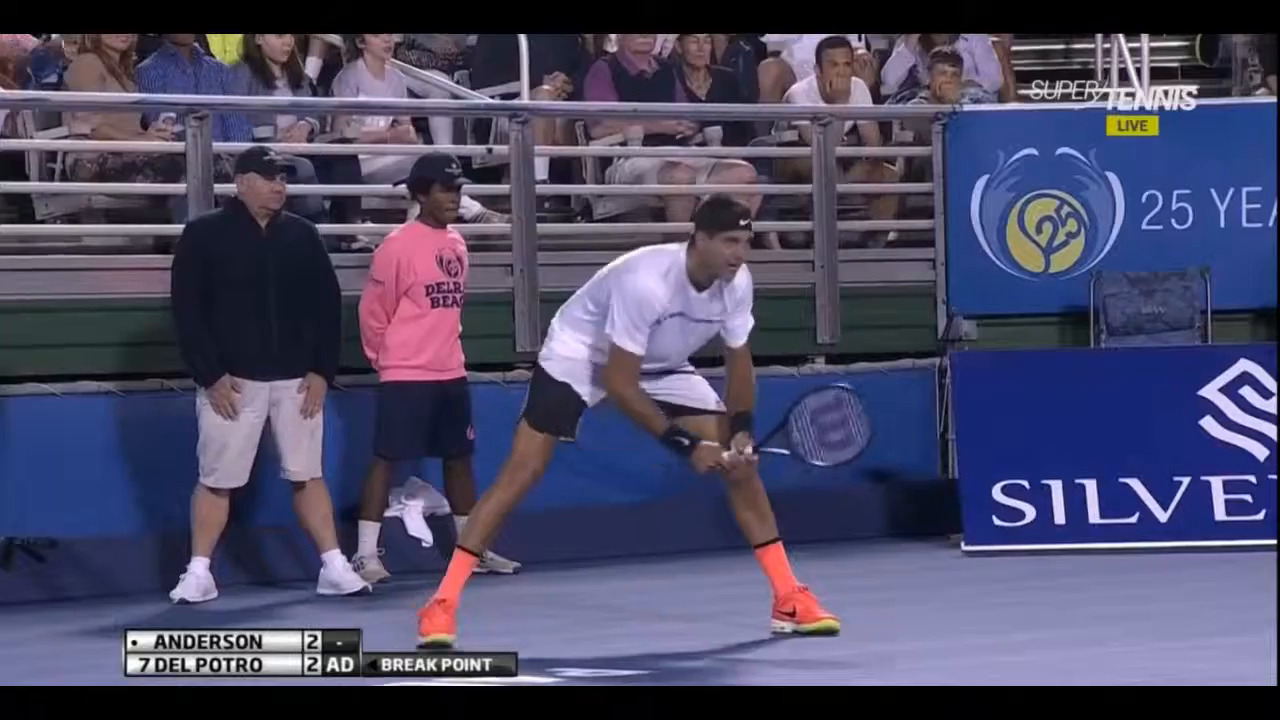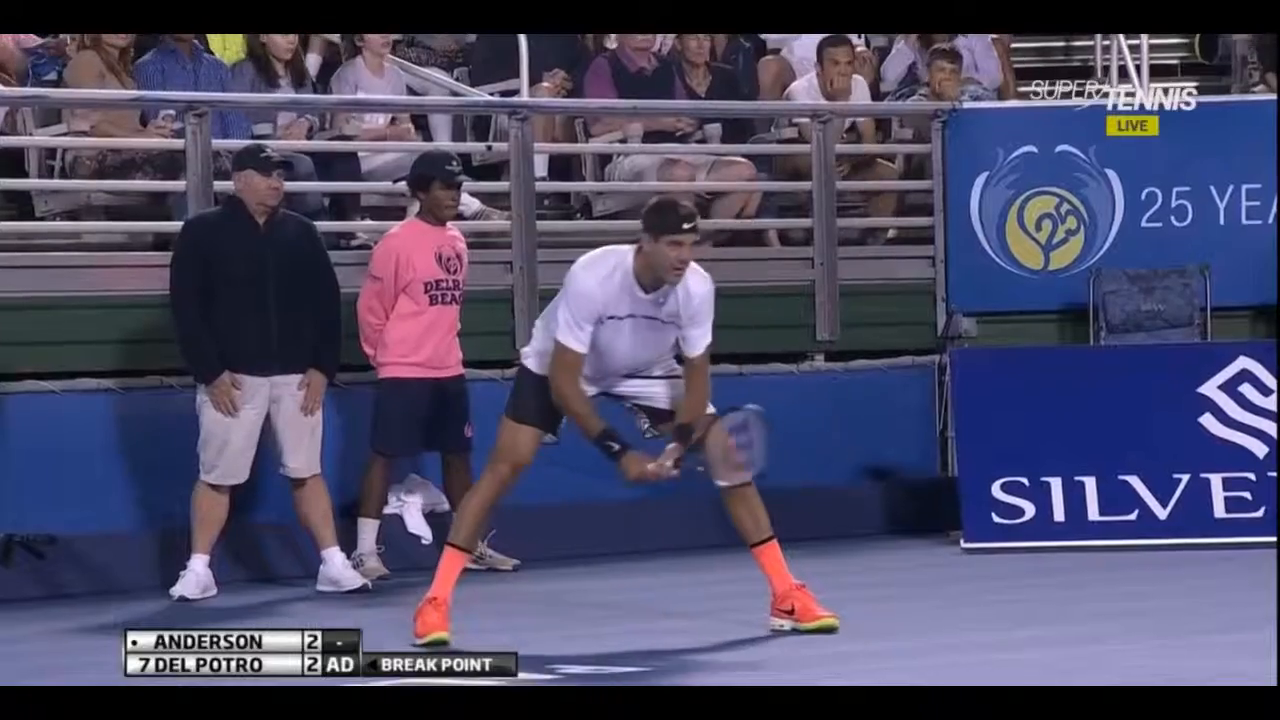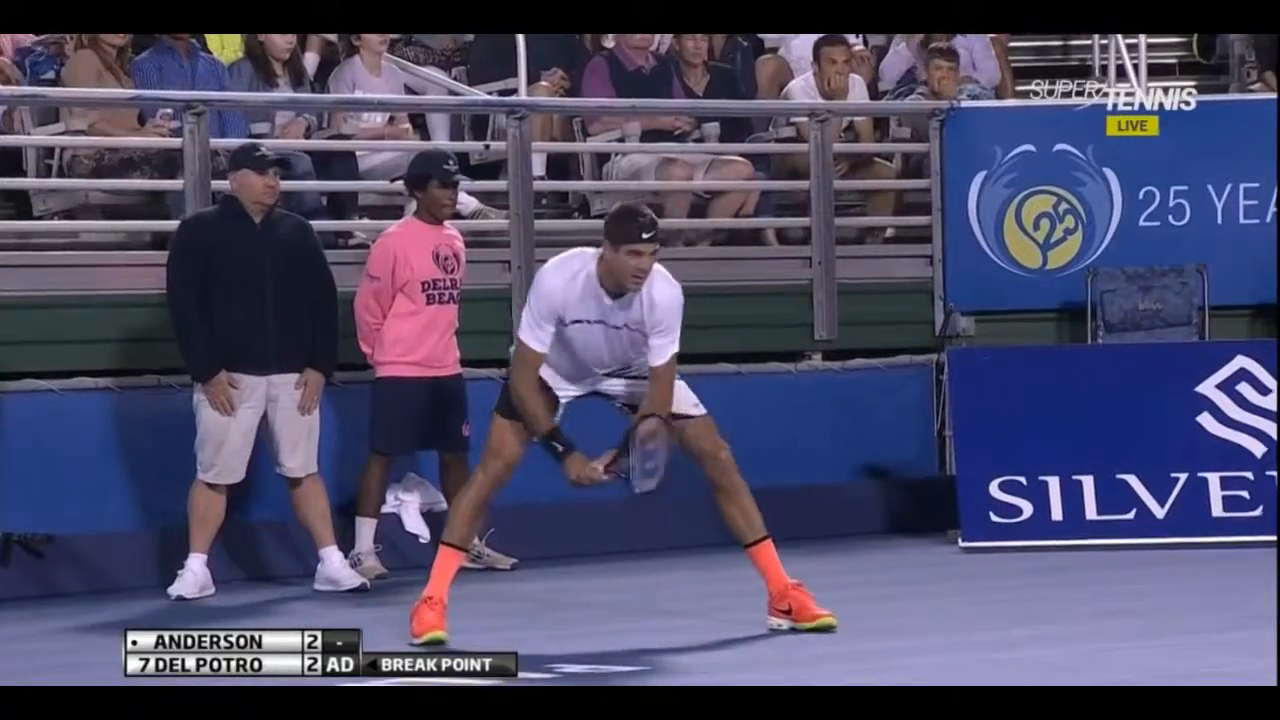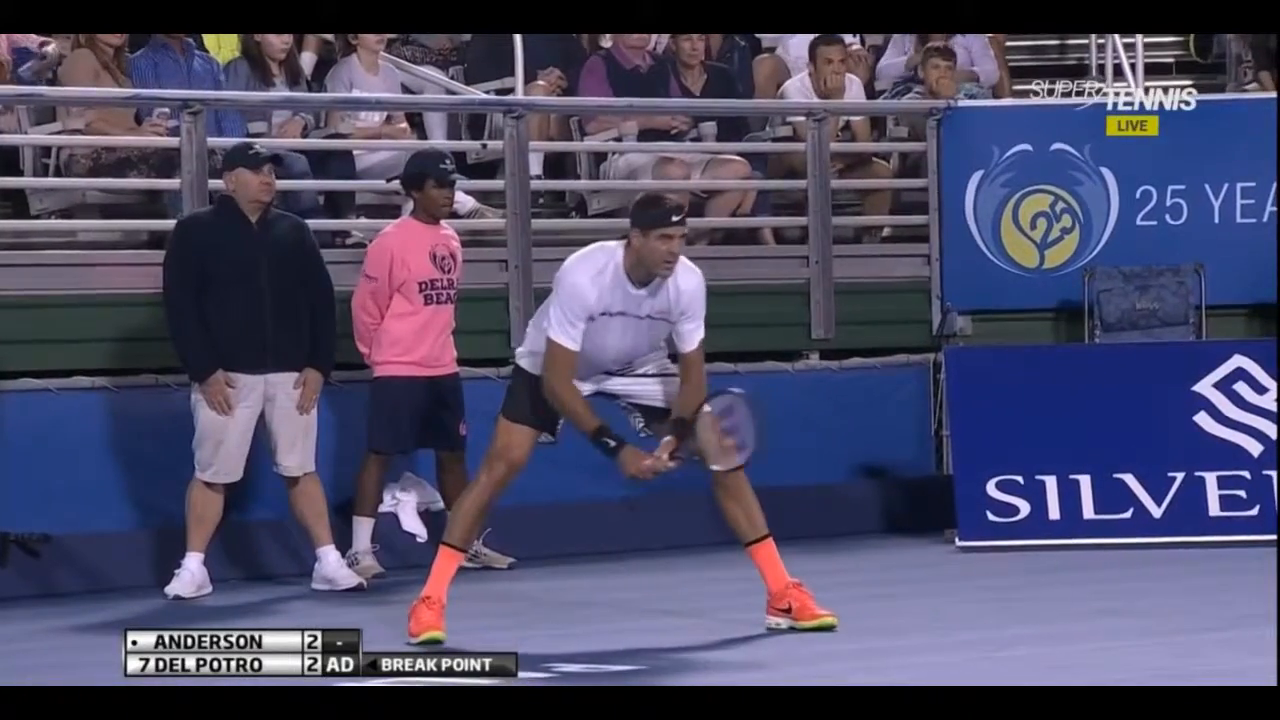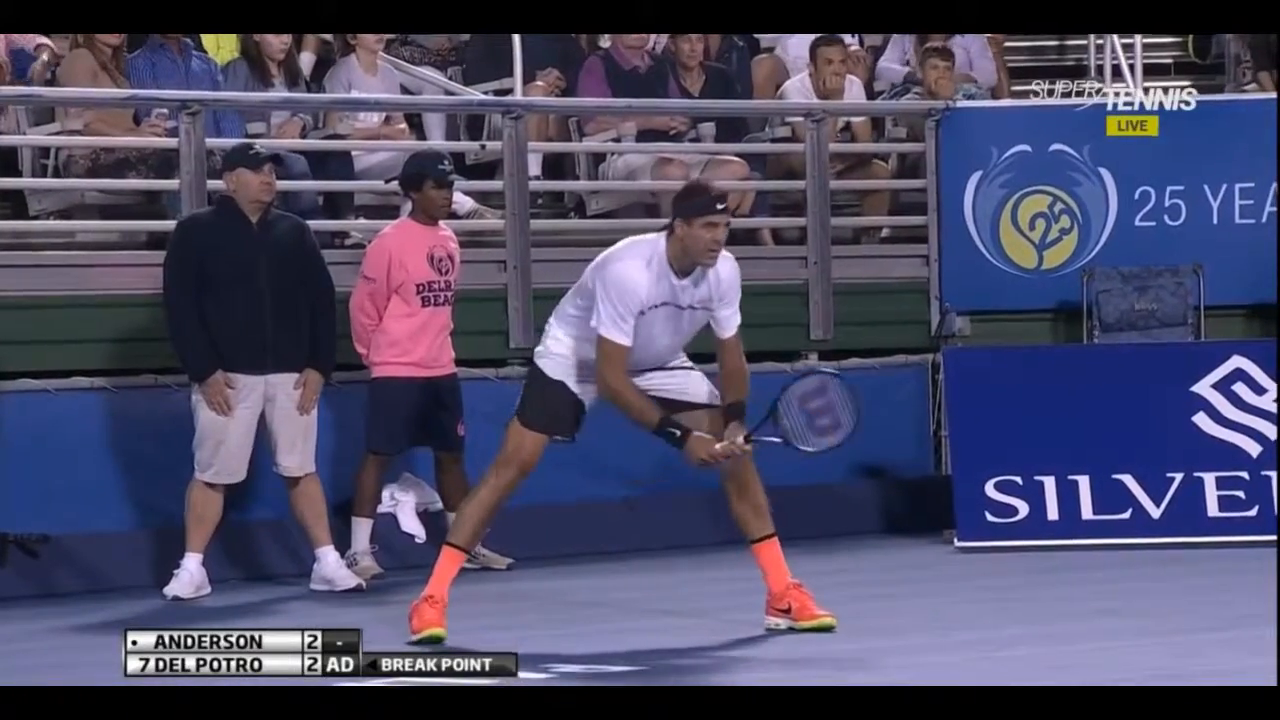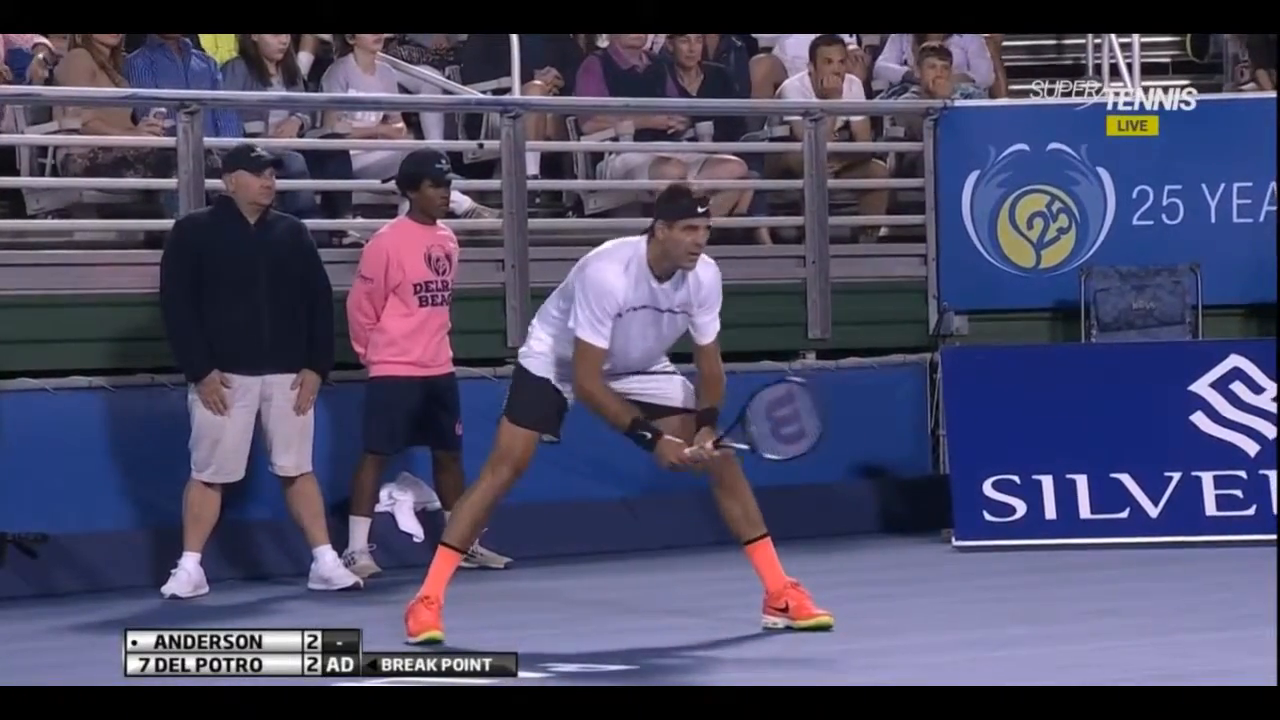
dt=0.3s
person 1, frame 1
left shoulder: (303, 235)
right shoulder: (203, 234)
left elbow: (328, 304)
right elbow: (187, 309)
left wrist: (323, 371)
right wrist: (210, 375)
left hip: (297, 378)
right hip: (231, 380)
left knee: (307, 475)
right knee: (216, 479)
left ankle: (334, 567)
right ankle: (199, 573)
person 1, frame 2
left shoulder: (302, 232)
right shoulder: (202, 231)
left elbow: (327, 301)
right elbow: (186, 306)
left wrist: (324, 367)
right wrist: (210, 372)
left hip: (297, 375)
right hip: (231, 376)
left knee: (306, 472)
right knee: (216, 475)
left ankle: (333, 563)
right ankle: (198, 570)
person 1, frame 3
left shoulder: (297, 231)
right shoulder: (199, 231)
left elbow: (324, 300)
right elbow: (183, 305)
left wrist: (321, 365)
right wrist: (207, 371)
left hip: (294, 374)
right hip: (228, 375)
left knee: (303, 471)
right knee: (213, 474)
left ankle: (331, 563)
right ankle: (196, 569)
person 1, frame 4
left shoulder: (294, 230)
right shoulder: (195, 231)
left elbow: (321, 299)
right elbow: (180, 305)
left wrist: (319, 364)
right wrist: (204, 370)
left hip: (292, 373)
right hip: (226, 374)
left knee: (301, 469)
right knee: (211, 473)
left ankle: (328, 562)
right ankle: (193, 568)
person 1, frame 5
left shoulder: (295, 231)
right shoulder: (195, 231)
left elbow: (322, 299)
right elbow: (180, 306)
left wrist: (320, 365)
right wrist: (204, 371)
left hip: (292, 373)
right hip: (226, 375)
left knee: (301, 470)
right knee: (211, 473)
left ankle: (327, 562)
right ankle: (191, 569)
person 1, frame 6
left shoulder: (292, 232)
right shoulder: (193, 231)
left elbow: (319, 300)
right elbow: (176, 305)
left wrist: (317, 365)
right wrist: (200, 370)
left hip: (289, 374)
right hip: (222, 375)
left knee: (298, 470)
right knee: (208, 473)
left ankle: (325, 562)
right ankle: (189, 568)
person 2, frame 1
left shoulder: (737, 283)
right shoulder: (645, 282)
left elbow: (739, 360)
right elbow: (619, 383)
left wrist: (741, 430)
right wrist: (687, 445)
left hip: (660, 366)
right hip: (578, 356)
left knee: (740, 459)
right knee: (523, 471)
left ankle: (789, 598)
right ankle: (444, 601)
person 2, frame 2
left shoulder: (696, 288)
right shoulder: (591, 279)
left elbow: (696, 377)
right elbow: (562, 383)
left wrist: (678, 445)
right wrist: (619, 452)
left hip: (647, 368)
right hip: (560, 366)
left knee: (726, 456)
right knee: (506, 464)
left ankle: (786, 595)
right ankle: (437, 600)
person 2, frame 3
left shoulder: (665, 293)
right shoulder: (556, 280)
left elbow: (660, 390)
right elbow: (523, 378)
right wrist: (564, 452)
left hip: (634, 368)
right hip: (552, 365)
left knee: (716, 456)
right knee: (497, 462)
left ankle: (782, 594)
right ankle: (433, 599)
person 2, frame 4
left shoulder: (688, 282)
right shoulder: (582, 275)
left elbow: (692, 370)
right elbow: (557, 382)
left wrist: (676, 438)
right wrist: (616, 448)
left hip: (639, 365)
right hip: (554, 365)
right knee: (502, 463)
left ankle: (782, 594)
right ankle: (432, 599)
person 2, frame 5
left shoulder: (724, 271)
right shoulder: (627, 271)
left elbow: (731, 355)
right elbow: (610, 378)
left wrist: (735, 421)
right wrist: (680, 435)
left hip: (658, 362)
right hip: (574, 358)
left knee: (735, 453)
right knee: (513, 465)
left ankle: (783, 595)
right ankle: (433, 597)
person 2, frame 6
left shoulder: (704, 276)
right shoulder: (607, 273)
left elbow: (708, 362)
right elbow: (586, 378)
left wrist: (704, 427)
right wrist: (652, 440)
left hip: (642, 365)
right hip: (558, 361)
left knee: (720, 456)
right knee: (506, 465)
left ankle: (780, 594)
right ankle: (429, 598)
person 3, frame 1
left shoulder: (458, 243)
right shoulder: (398, 245)
right elbow: (373, 309)
right wrist: (387, 358)
left hip: (452, 373)
right hip: (406, 377)
left knee: (460, 458)
right knee: (386, 459)
right ankle: (367, 554)
person 3, frame 2
left shoulder: (457, 241)
right shoulder: (397, 242)
right elbow: (371, 306)
right wrist: (386, 354)
left hip: (449, 370)
right hip: (404, 373)
left knee: (458, 455)
right knee: (384, 456)
left ankle: (470, 545)
right ankle: (365, 551)
person 3, frame 3
left shoulder: (455, 240)
right shoulder: (395, 241)
right elbow: (368, 304)
right wrist: (383, 353)
left hip: (447, 369)
right hip: (401, 372)
left knee: (455, 454)
right knee: (382, 455)
left ankle: (469, 544)
right ankle: (363, 550)
person 3, frame 4
left shoulder: (452, 240)
right shoulder: (392, 241)
right elbow: (366, 305)
right wrist: (380, 353)
left hip: (444, 369)
right hip: (398, 372)
left knee: (453, 454)
right knee: (380, 455)
left ankle: (466, 543)
right ankle: (361, 550)
person 3, frame 5
left shoulder: (449, 241)
right shoulder: (390, 242)
right elbow: (363, 306)
right wrist: (379, 353)
left hip: (442, 370)
right hip: (396, 373)
left knee: (451, 454)
right knee: (378, 456)
right ankle: (359, 551)
person 3, frame 6
left shoulder: (448, 241)
right shoulder: (388, 241)
right elbow: (361, 305)
right wrist: (375, 353)
left hip: (440, 370)
right hip: (394, 373)
left knee: (449, 454)
right knee: (376, 455)
left ankle: (463, 543)
right ankle: (357, 550)
